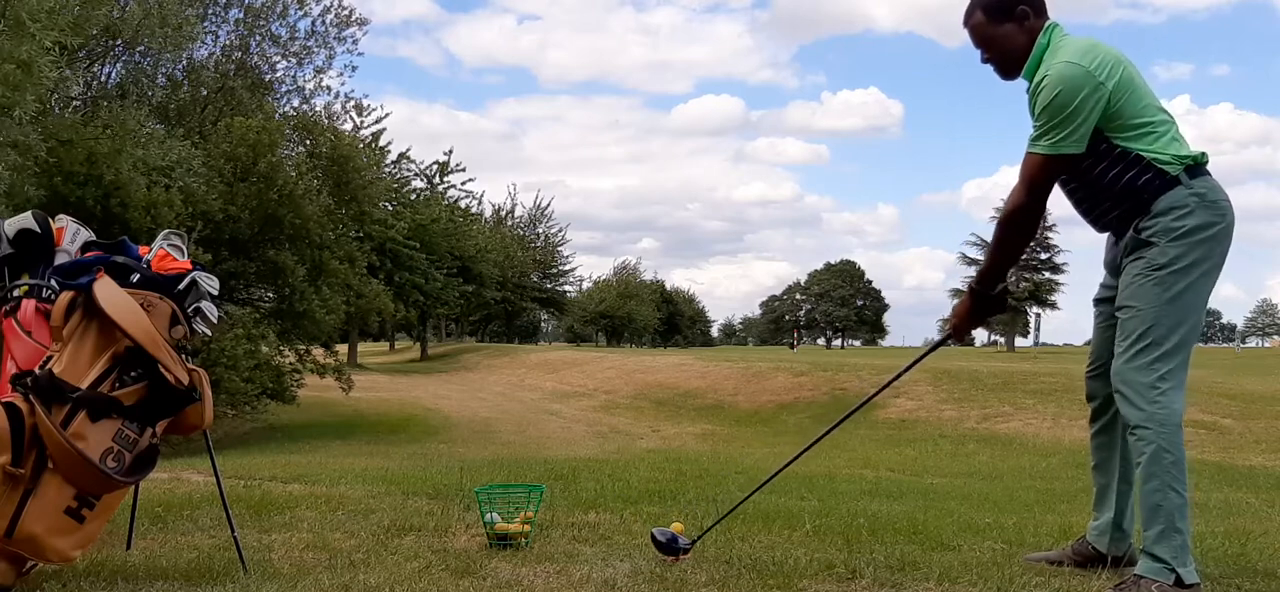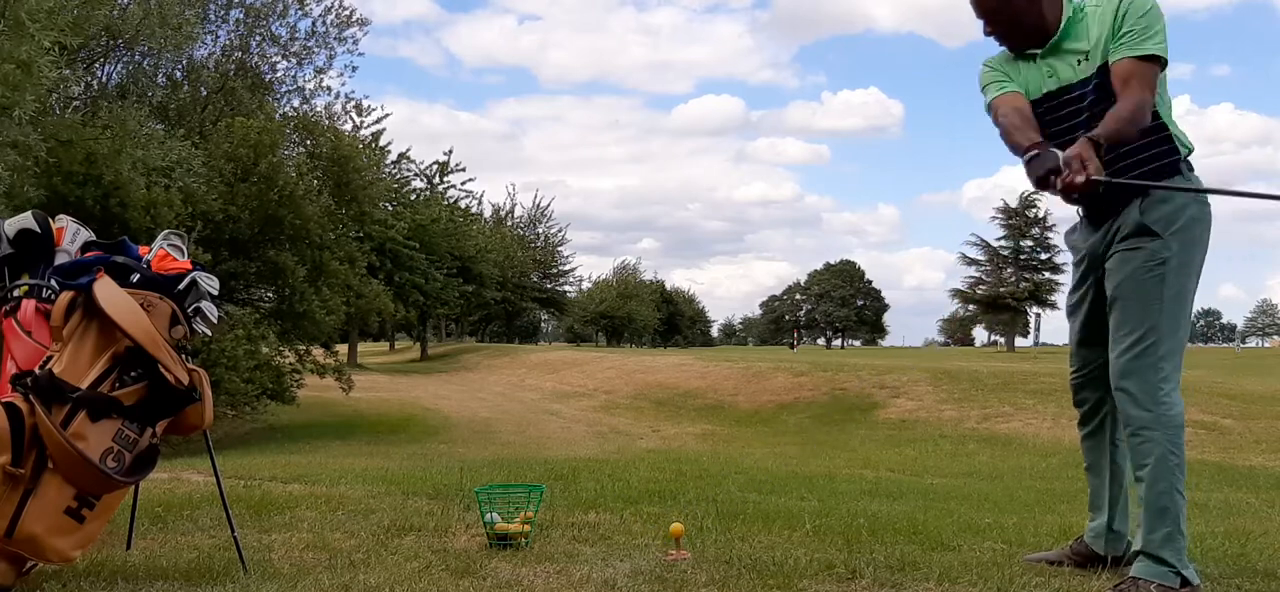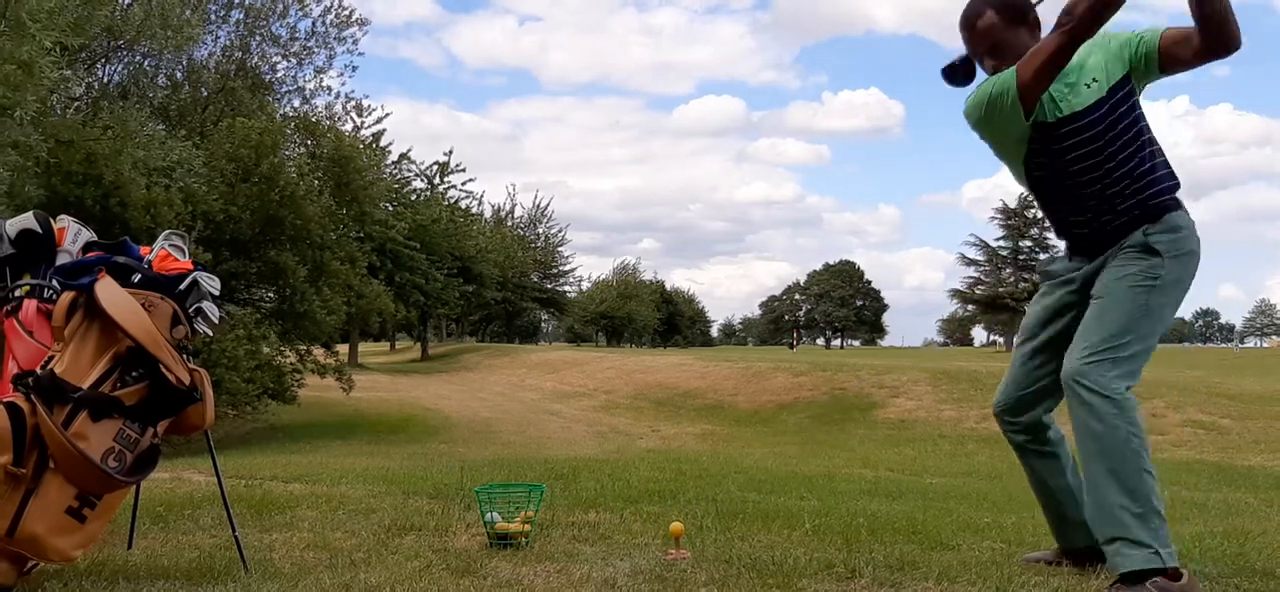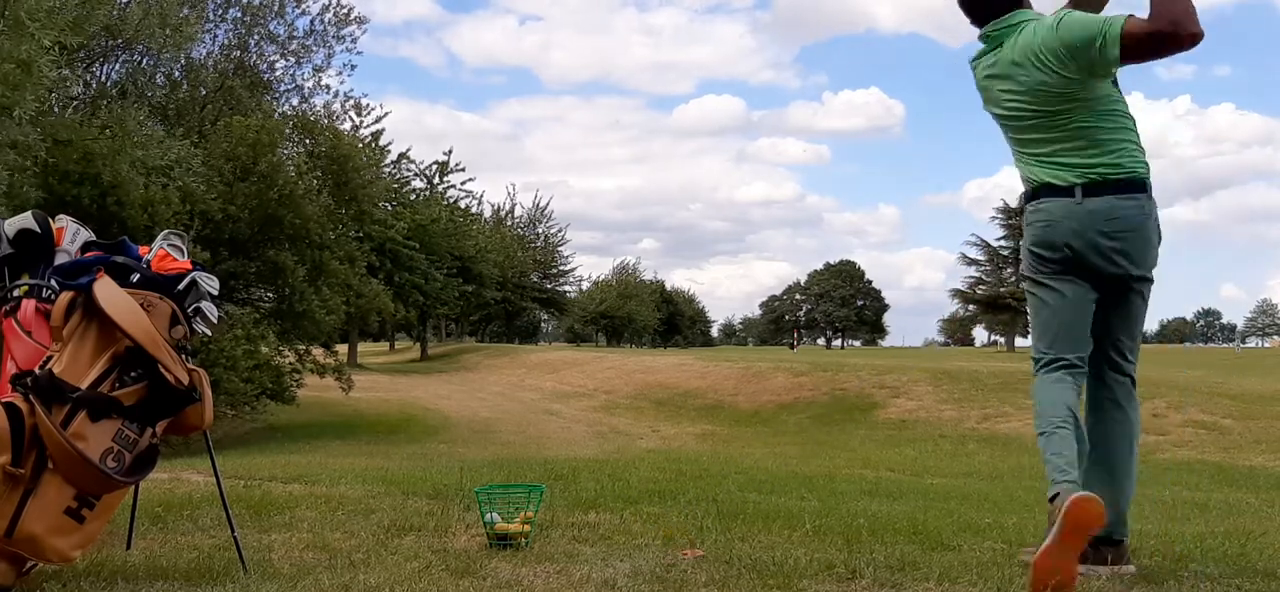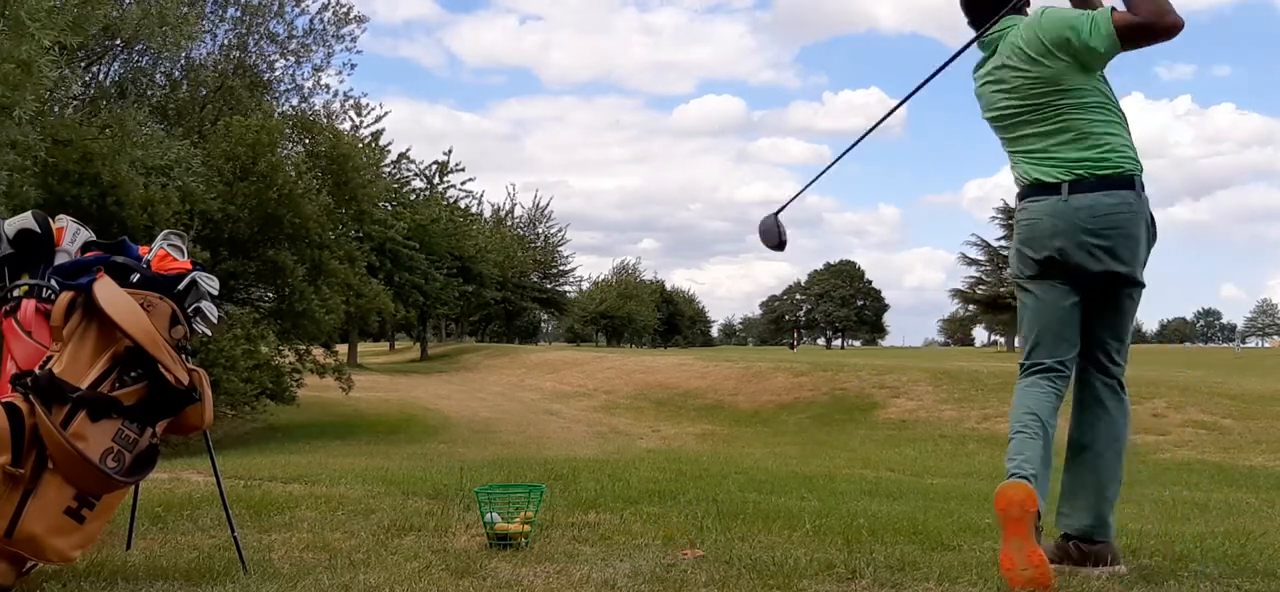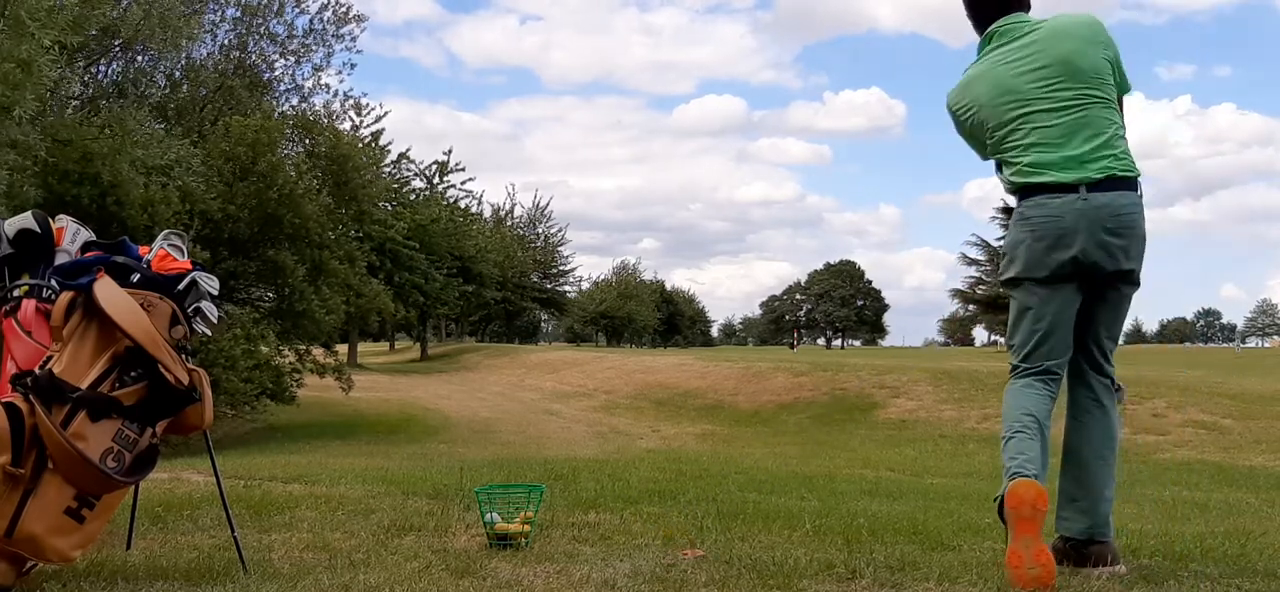
dt=0.5s
person 1, frame 1
left shoulder: (1068, 73)
right shoulder: (1055, 72)
left elbow: (1027, 203)
right elbow: (1029, 198)
left wrist: (979, 291)
right wrist: (995, 282)
left hip: (1179, 220)
right hip: (1142, 229)
left knee: (1141, 382)
right knee: (1106, 383)
right ankle: (1109, 538)
person 1, frame 2
right shoulder: (1000, 69)
left elbow: (1135, 101)
right elbow: (1016, 126)
left wrist: (1092, 146)
right wrist: (1050, 158)
left hip: (1160, 211)
right hip: (1097, 223)
left knee: (1140, 379)
right knee: (1092, 383)
right ankle: (1106, 539)
person 1, frame 3
right shoulder: (985, 105)
left hip: (1154, 241)
right hip: (1082, 260)
left knee: (1090, 378)
right knee: (1015, 406)
right ankle: (1086, 540)
person 1, frame 4
left shoulder: (984, 67)
left hip: (1056, 221)
right hip: (1131, 214)
left knee: (1057, 367)
right knee: (1114, 374)
left ankle: (1069, 492)
right ankle: (1103, 535)
person 1, frame 5
left shoulder: (985, 81)
left hip: (1042, 218)
right hip: (1117, 210)
left knee: (1043, 370)
right knee: (1104, 374)
left ankle: (1022, 485)
right ankle: (1090, 535)
person 1, frame 6
left shoulder: (964, 95)
left hip: (1045, 217)
right hip: (1119, 210)
left knee: (1034, 371)
right knee: (1095, 374)
left ankle: (1022, 483)
right ankle: (1089, 535)
